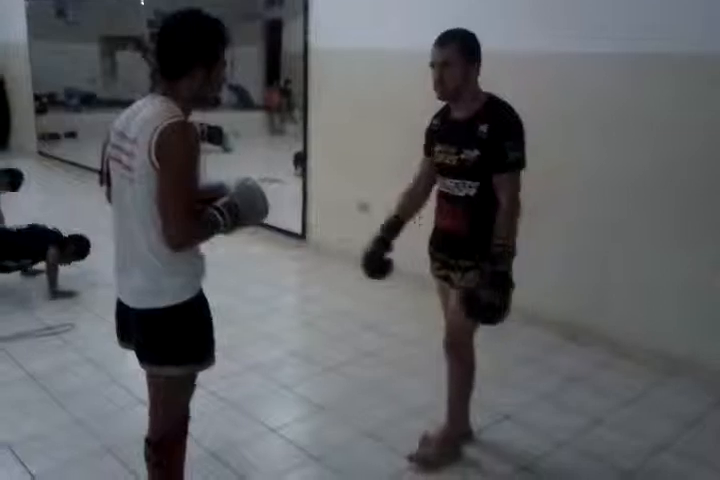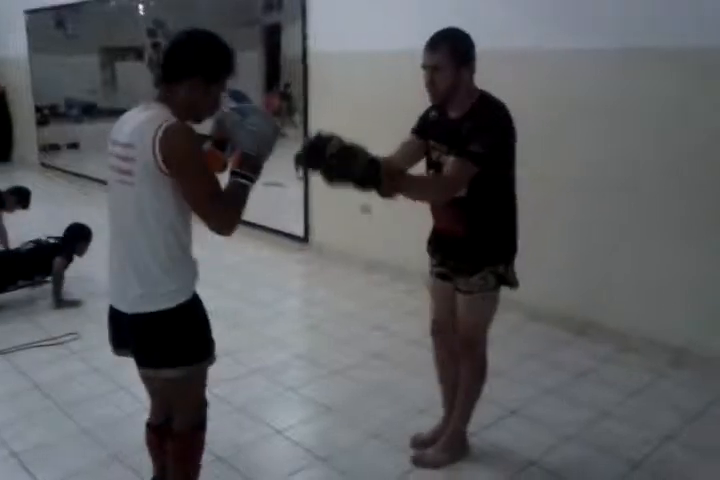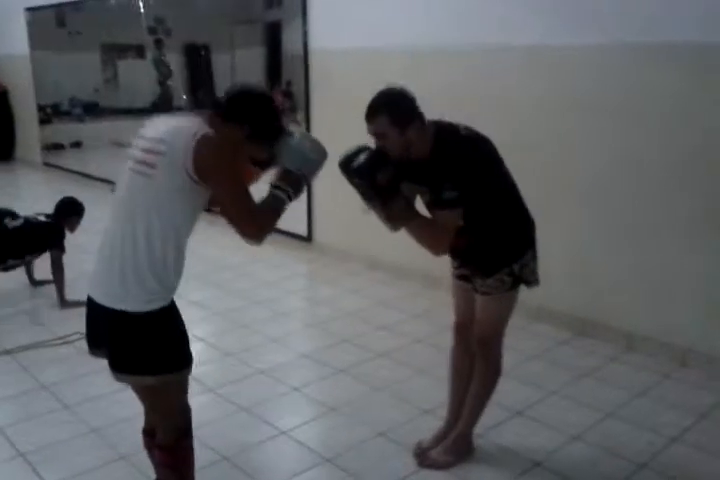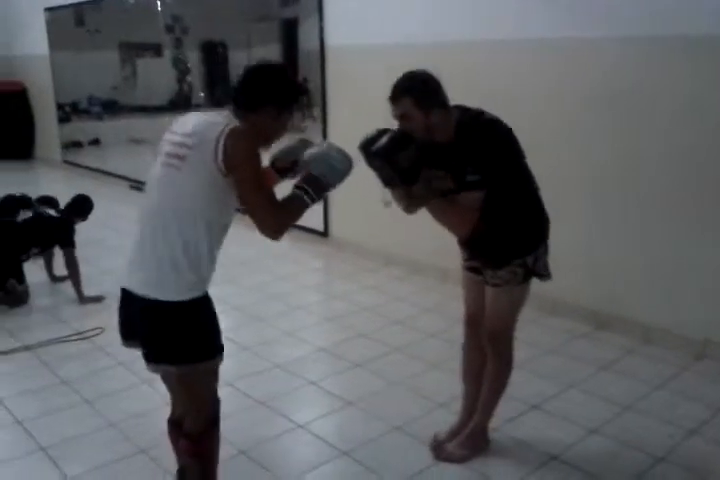
dt=0.4s
person 1, frame 1
left shoulder: (130, 117)
right shoulder: (176, 132)
right elbow: (178, 234)
right wrist: (227, 213)
left hip: (136, 294)
right hip: (170, 303)
left knee: (167, 408)
right knee: (170, 418)
person 1, frame 2
left shoulder: (129, 122)
right shoulder: (175, 134)
right elbow: (222, 220)
left wrist: (211, 148)
right wrist: (248, 164)
left hip: (127, 301)
right hip: (166, 306)
left knee: (163, 410)
right knee: (188, 417)
person 1, frame 3
left shoulder: (161, 128)
right shoulder: (208, 145)
right elbow: (253, 228)
left wrist: (254, 164)
right wrist: (289, 183)
left hip: (107, 299)
right hip: (141, 309)
left knee: (161, 414)
right knee: (173, 423)
person 1, frame 4
left shoulder: (190, 124)
right shoulder: (237, 138)
right elbow: (272, 223)
left wrist: (276, 171)
right wrist: (312, 186)
left hip: (141, 291)
right hip: (174, 302)
left knee: (187, 406)
right knee: (201, 415)
person 2, frame 1
left shoulder: (500, 123)
right shoulder: (439, 122)
left elbow: (508, 202)
right elbow: (422, 182)
left wrist: (500, 266)
right wrist: (388, 232)
left hip: (478, 255)
right hip: (444, 247)
left knee: (456, 340)
right knee: (456, 338)
left ankle: (450, 437)
right ankle: (459, 423)
person 2, frame 2
left shoulder: (489, 120)
right shoulder: (435, 116)
left elbow: (446, 185)
right elbow: (397, 160)
left wrist: (379, 179)
left hip: (486, 254)
right hip: (444, 247)
left knee: (468, 340)
right knee: (441, 331)
left ankle: (456, 433)
right ankle: (449, 420)
person 2, frame 3
left shoulder: (459, 155)
right shoulder: (413, 152)
left elbow: (438, 242)
right elbow: (398, 221)
left wrist: (394, 200)
left hip: (504, 251)
right hip: (468, 249)
left knee: (485, 341)
right knee: (462, 333)
left ankle: (462, 435)
right ankle: (451, 426)
person 2, frame 4
left shoulder: (481, 139)
right shoulder: (427, 139)
left elbow: (460, 223)
right elbow: (411, 206)
left wrist: (416, 182)
right wrist: (392, 176)
left hip: (516, 243)
right hip: (478, 241)
left knee: (496, 335)
right knee: (473, 326)
left ankle: (478, 430)
right ankle: (466, 419)
